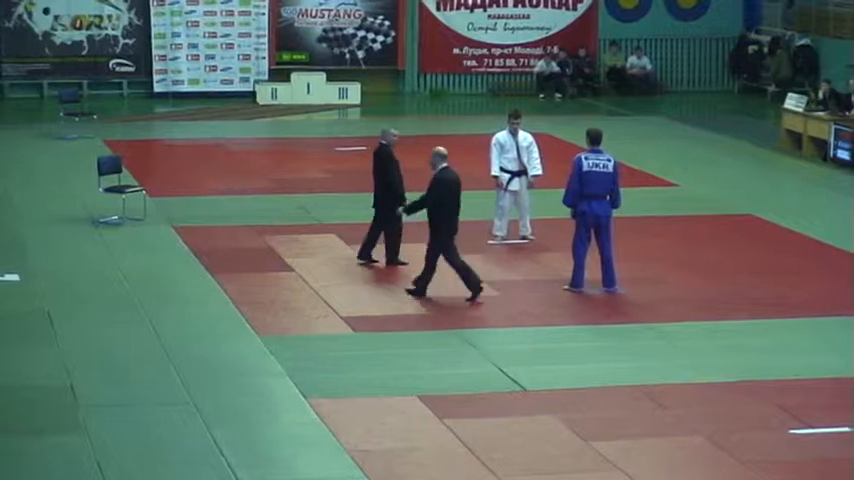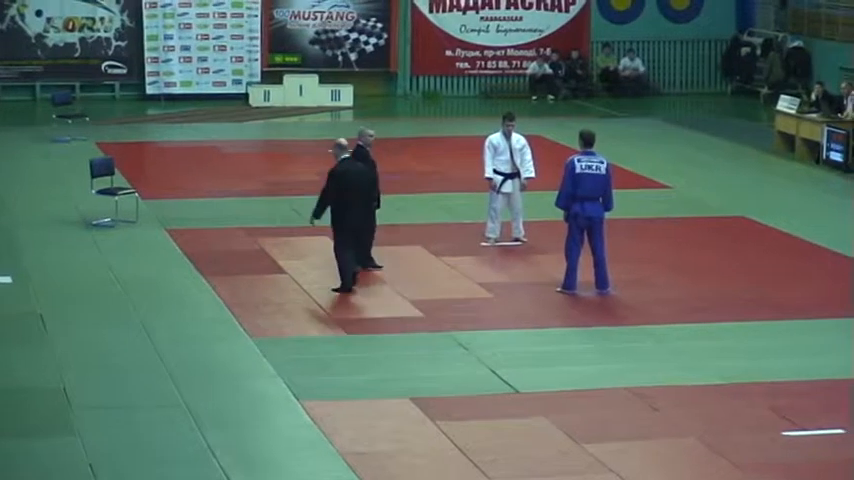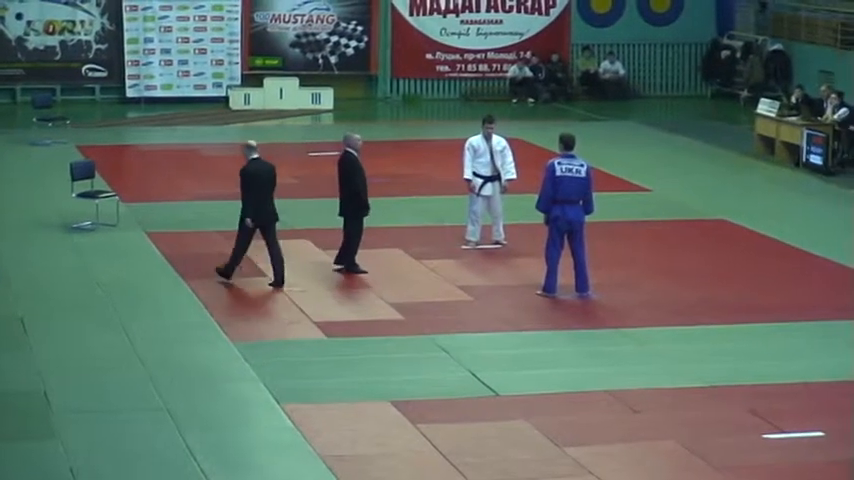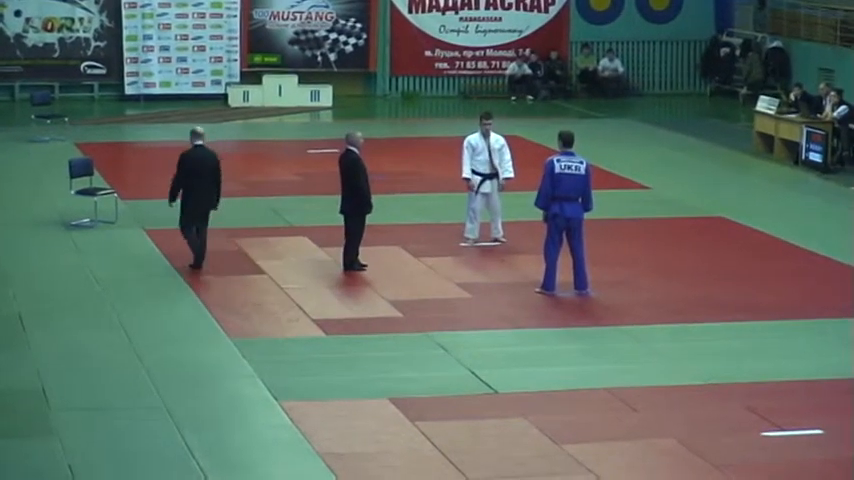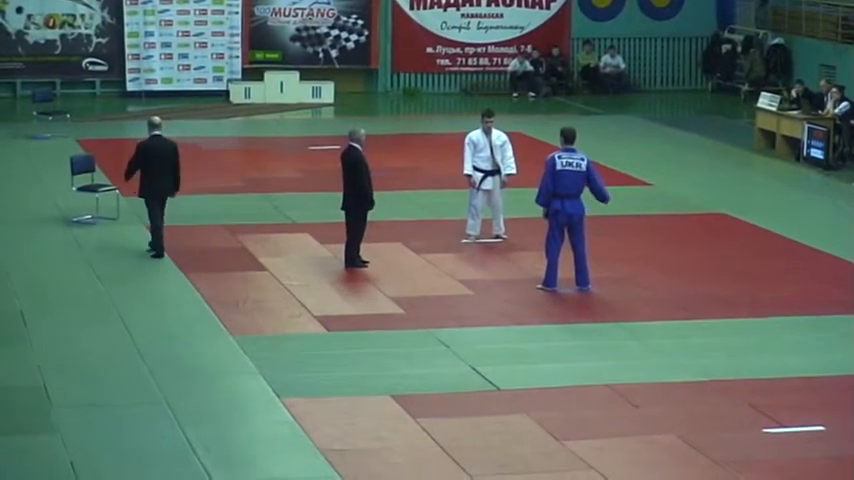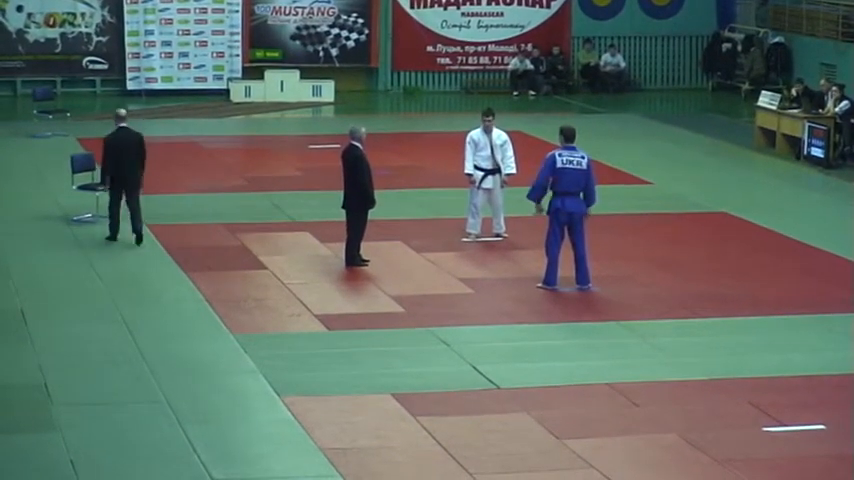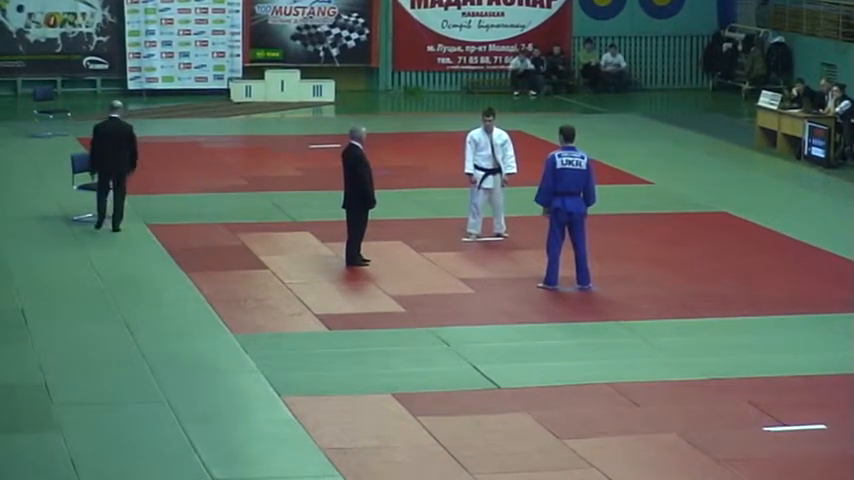
dt=0.7s
person 1, frame 1
left shoulder: (580, 159)
right shoulder: (611, 161)
left elbow: (573, 186)
right elbow: (615, 188)
left wrist: (572, 205)
right wrist: (613, 206)
left hip: (585, 207)
right hip: (603, 208)
left knee: (580, 246)
right knee: (605, 247)
left ankle: (577, 284)
right ankle: (610, 284)
person 1, frame 2
left shoulder: (573, 162)
right shoulder: (604, 163)
left elbow: (566, 188)
right elbow: (608, 190)
left wrist: (565, 208)
right wrist: (605, 208)
left hip: (577, 209)
right hip: (596, 210)
left knee: (573, 248)
right knee: (598, 249)
left ankle: (569, 286)
right ankle: (603, 286)
person 1, frame 3
left shoulder: (553, 165)
right shoulder: (584, 166)
left elbow: (547, 191)
right elbow: (588, 193)
left wrist: (545, 212)
right wrist: (586, 212)
left hip: (558, 212)
right hip: (577, 213)
left knee: (553, 251)
right knee: (579, 252)
left ankle: (550, 289)
right ankle: (583, 289)
person 1, frame 4
left shoulder: (552, 162)
right shoulder: (584, 164)
left elbow: (545, 188)
right elbow: (587, 191)
left wrist: (545, 209)
right wrist: (584, 209)
left hip: (557, 210)
right hip: (575, 210)
left knee: (552, 249)
right knee: (578, 250)
left ankle: (549, 286)
right ankle: (582, 287)
person 1, frame 5
left shoulder: (553, 158)
right shoulder: (584, 160)
left elbow: (546, 186)
right elbow: (595, 183)
left wrist: (545, 206)
right wrist: (605, 197)
left hip: (557, 206)
right hip: (576, 206)
left knee: (553, 245)
right knee: (579, 246)
left ankle: (550, 283)
right ankle: (583, 283)
person 1, frame 6
left shoulder: (554, 156)
right shoulder: (585, 158)
left elbow: (541, 181)
right elbow: (589, 186)
left wrist: (537, 202)
right wrist: (587, 205)
left hip: (559, 204)
right hip: (577, 204)
left knee: (553, 244)
right knee: (579, 244)
left ankle: (550, 281)
right ankle: (584, 282)
person 1, frame 7
left shoulder: (554, 157)
right shoulder: (584, 158)
left elbow: (547, 184)
right elbow: (589, 185)
left wrist: (544, 205)
right wrist: (587, 205)
left hip: (559, 204)
right hip: (577, 204)
left knee: (554, 244)
right knee: (580, 244)
left ankle: (551, 281)
right ankle: (584, 281)
person 2, frame 1
left shoulder: (438, 178)
right shoulder: (452, 175)
left elbow: (427, 200)
left wrist: (406, 210)
left hip: (440, 225)
right hip: (449, 223)
left knee: (451, 257)
right knee: (432, 256)
left ankle: (474, 285)
right ankle: (420, 288)
person 2, frame 2
left shoulder: (337, 171)
right shoulder: (361, 168)
left elbow: (327, 195)
right elbow: (367, 192)
left wrist: (315, 215)
right wrist: (366, 213)
left hip: (342, 218)
right hip: (358, 217)
left knee: (341, 249)
right knee: (350, 247)
left ankle: (346, 284)
right ankle: (352, 275)
person 2, frame 3
left shoulder: (246, 170)
right shoulder: (270, 167)
left elbow: (246, 195)
left wrist: (248, 216)
left hip: (252, 214)
right hip: (268, 213)
left knee: (241, 244)
right knee: (273, 245)
left ankle: (227, 272)
right ankle: (279, 278)
person 2, frame 4
left shoulder: (186, 156)
right shoulder: (213, 156)
left elbow: (179, 179)
right elbow: (218, 179)
left wrist: (172, 197)
right wrist: (216, 199)
left hip: (190, 200)
right hip: (207, 199)
left knee: (186, 227)
right knee: (201, 230)
left ankle: (198, 259)
right ankle: (198, 261)
person 2, frame 5
left shoulder: (143, 146)
right shoulder: (171, 145)
left elbow: (134, 164)
right elbow: (176, 168)
left wrist: (127, 176)
right wrist: (175, 187)
left hip: (150, 188)
right hip: (166, 187)
left knee: (155, 218)
right knee: (158, 216)
left ankle: (159, 249)
right ankle: (155, 243)
person 2, frame 6
left shoulder: (110, 138)
right shoulder: (138, 136)
left elbow: (106, 161)
right elbow: (142, 158)
left wrist: (104, 181)
right wrist: (139, 174)
left hip: (116, 179)
right hip: (133, 178)
left knee: (114, 206)
right knee: (134, 206)
left ankle: (113, 234)
right ankle: (138, 231)
person 2, frame 7
left shoulder: (99, 127)
right shoulder: (127, 128)
left elbow: (94, 149)
right elbow: (133, 149)
left wrist: (93, 167)
right wrist: (132, 165)
left hip: (104, 167)
right hip: (121, 167)
left knee: (102, 193)
right knee: (119, 196)
left ankle: (100, 220)
right ankle: (116, 224)
person 3, frame 1
left shoulder: (379, 151)
right shoulder: (386, 152)
right elbow: (391, 177)
right wrist: (401, 196)
left hip: (382, 196)
right hip: (389, 196)
left knee: (378, 225)
right knee: (394, 228)
left ankle: (364, 254)
right ankle: (392, 258)
person 3, frame 2
left shoulder: (359, 152)
right shoulder: (361, 153)
left wrist: (373, 196)
right wrist: (373, 198)
left knee: (363, 227)
right knee: (367, 228)
left ankle: (358, 258)
right ankle: (365, 260)
person 3, frame 3
left shoulder: (345, 158)
right shoulder: (351, 160)
right elbow: (357, 186)
right wrist: (365, 204)
left hip: (348, 203)
right hip: (354, 204)
left knee: (351, 233)
right knee: (354, 234)
left ankle: (343, 260)
right ankle: (350, 265)
person 3, frame 4
left shoulder: (345, 156)
right shoulder: (354, 159)
right elbow: (360, 184)
right wrist: (367, 202)
left hip: (349, 201)
right hip: (356, 202)
left knee: (353, 232)
right knee: (355, 233)
left ankle: (352, 259)
right ankle: (349, 263)
person 3, frame 5
left shoulder: (347, 152)
right shoulder: (357, 156)
right elbow: (362, 181)
right wrist: (369, 199)
left hip: (351, 198)
right hip: (358, 199)
left knee: (355, 229)
right knee: (356, 230)
left ankle: (354, 256)
right ankle: (351, 260)
person 3, frame 6
left shoulder: (348, 151)
right shoulder: (358, 154)
right elbow: (363, 179)
right wrist: (370, 198)
left hip: (351, 196)
right hip: (359, 198)
left knee: (355, 228)
right knee: (356, 228)
left ankle: (354, 255)
right ankle: (352, 258)
person 3, frame 7
left shoulder: (348, 151)
right shoulder: (358, 154)
right elbow: (363, 179)
right wrist: (370, 198)
left hip: (352, 196)
right hip: (359, 198)
left knee: (356, 228)
right knee: (357, 228)
left ankle: (355, 255)
right ankle: (352, 258)
person 4, frame 1
left shoulder: (527, 137)
right shoulder: (499, 137)
left elbow: (534, 157)
right elbow: (495, 158)
left wrist: (532, 175)
right wrist: (497, 177)
left hip: (522, 176)
right hip: (506, 176)
left knee: (524, 206)
right knee: (503, 206)
left ankle: (525, 232)
right ankle: (499, 233)
person 4, frame 2
left shoulder: (520, 140)
right shoulder: (492, 139)
left elbow: (526, 159)
right elbow: (488, 160)
left wrist: (525, 177)
right wrist: (490, 179)
left hip: (515, 178)
right hip: (499, 178)
left knee: (517, 208)
right knee: (495, 208)
left ankle: (518, 234)
right ankle: (492, 235)
person 4, frame 3
left shoulder: (501, 142)
right shoulder: (472, 142)
left elbow: (508, 161)
right elbow: (468, 162)
left wrist: (506, 179)
right wrist: (469, 181)
left hip: (495, 181)
right hip: (479, 181)
left knee: (497, 211)
right knee: (475, 211)
left ankle: (498, 237)
right ankle: (472, 238)
person 4, frame 4
left shoulder: (499, 140)
right shoulder: (471, 140)
left elbow: (505, 159)
right elbow: (466, 160)
left wrist: (504, 178)
right wrist: (468, 179)
left hip: (494, 179)
right hip: (477, 179)
left knee: (496, 209)
right knee: (474, 209)
left ankle: (497, 235)
right ankle: (471, 236)
person 4, frame 5
left shoulder: (501, 137)
right shoulder: (472, 137)
left elbow: (508, 156)
right elbow: (468, 157)
left wrist: (506, 174)
right wrist: (469, 176)
left hip: (495, 176)
right hip: (479, 175)
left knee: (497, 205)
right knee: (475, 205)
left ankle: (498, 231)
right ankle: (472, 233)
person 4, frame 6
left shoulder: (502, 136)
right shoulder: (473, 135)
left elbow: (508, 155)
right elbow: (469, 156)
left wrist: (506, 174)
right wrist: (470, 174)
left hip: (496, 175)
right hip: (479, 174)
left knee: (498, 204)
right knee: (475, 204)
left ankle: (499, 230)
right ankle: (473, 231)
person 4, frame 7
left shoulder: (502, 135)
right shoulder: (474, 135)
left elbow: (509, 155)
right elbow: (469, 156)
left wrist: (507, 173)
right wrist: (471, 174)
left hip: (497, 174)
right hip: (480, 174)
left knee: (498, 204)
right knee: (476, 204)
left ankle: (499, 230)
right ankle: (473, 231)
